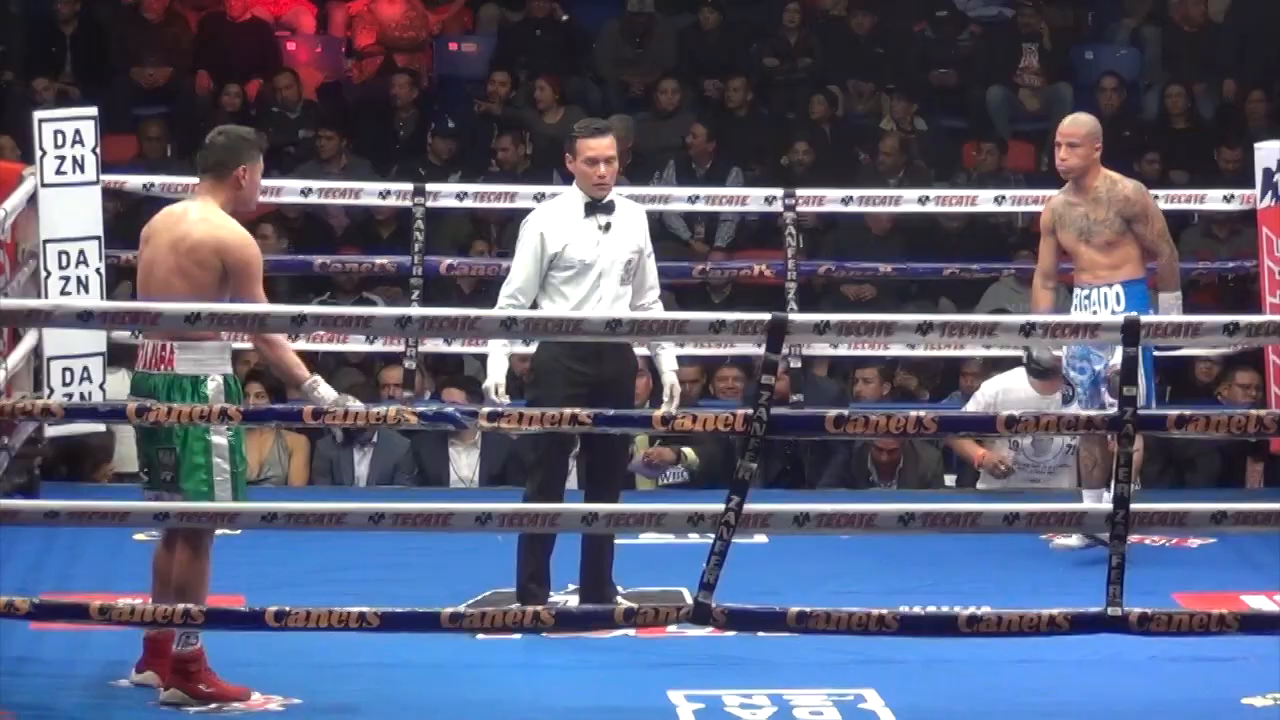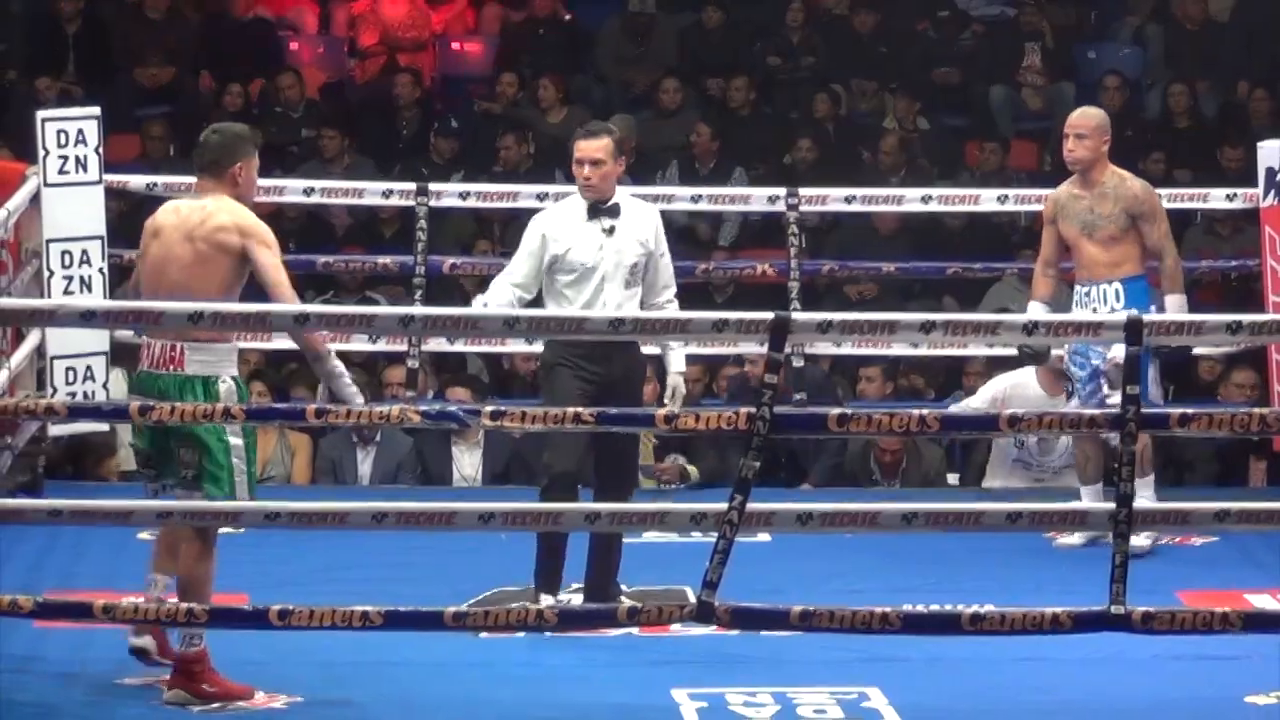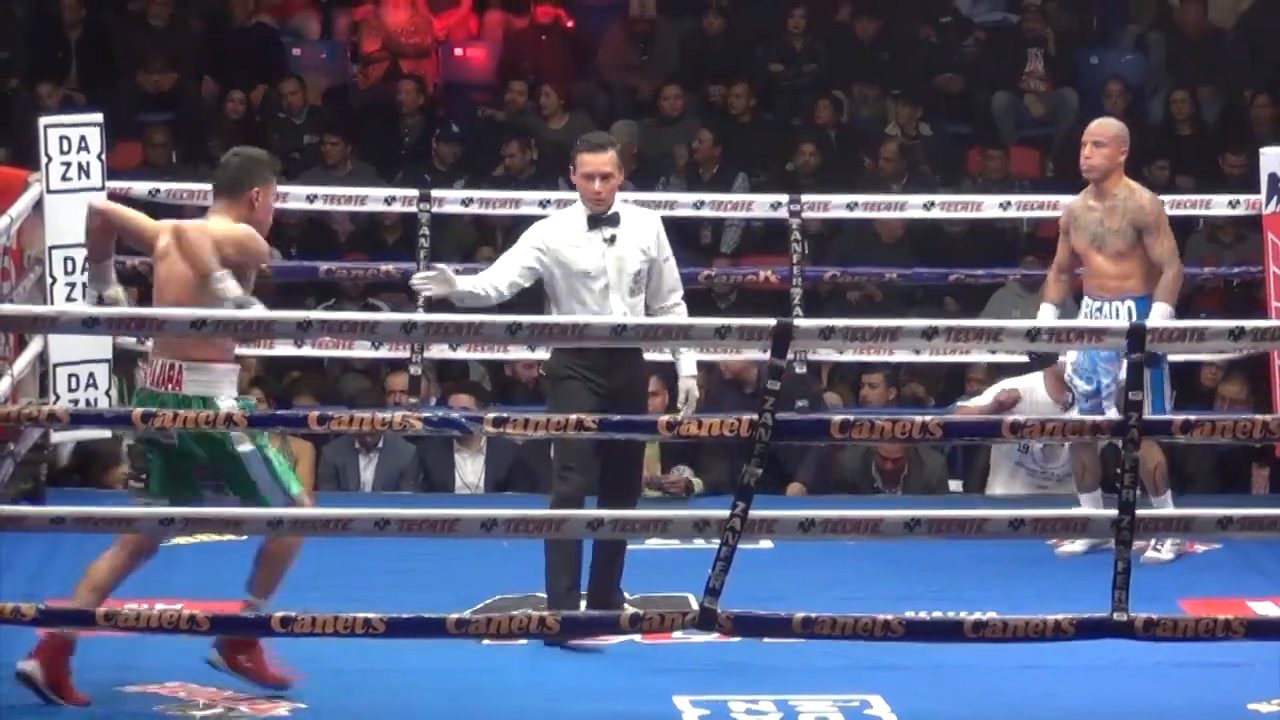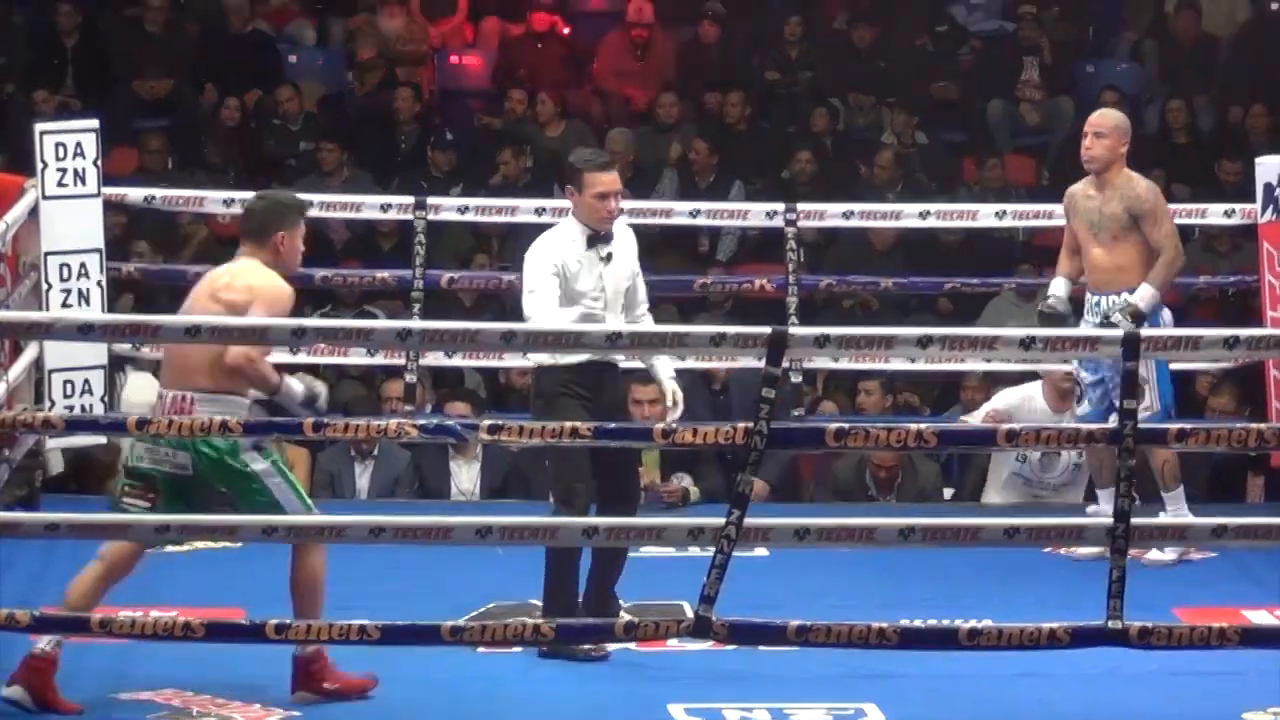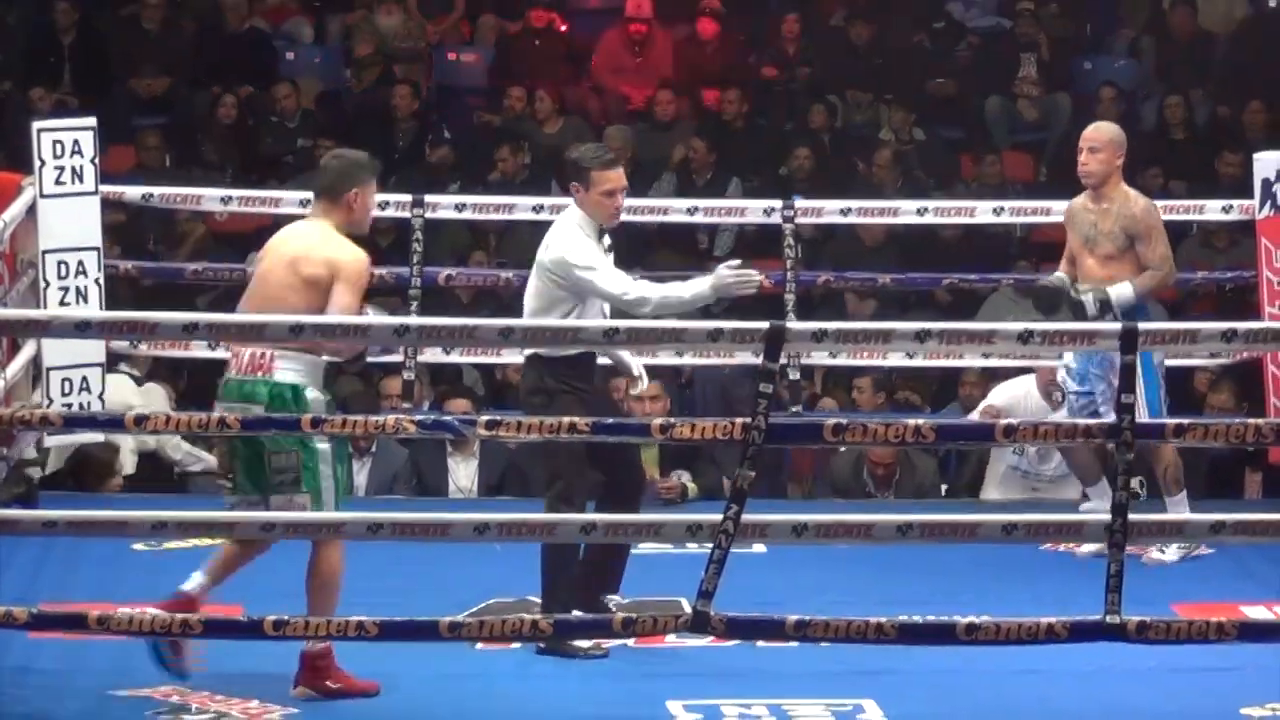
dt=0.2s
person 1, frame 1
left shoulder: (158, 222)
right shoulder: (231, 237)
right elbow: (267, 338)
right wrist: (320, 393)
left hip: (149, 374)
right hip: (196, 381)
left knee: (177, 520)
right knee: (196, 525)
left ankle: (156, 653)
right ankle: (185, 668)
person 1, frame 2
left shoulder: (158, 222)
right shoulder: (242, 224)
left elbow: (137, 292)
right elbow: (287, 306)
right wrist: (337, 374)
left hip: (154, 371)
right hip: (209, 378)
left knee: (185, 504)
right knee: (213, 516)
left ankle: (149, 621)
right ankle: (191, 668)
person 1, frame 3
left shoulder: (174, 240)
right shoulder: (242, 241)
left elbow: (101, 212)
right elbow: (188, 232)
left wrist: (105, 278)
right wrist: (230, 292)
left hip: (156, 398)
right hip: (207, 408)
left knee: (140, 539)
right knee: (292, 515)
left ankle: (50, 654)
right ankle: (238, 640)
person 1, frame 4
left shoulder: (214, 278)
right shoulder: (274, 289)
right elbow: (238, 359)
right wrist: (289, 388)
left hip: (159, 421)
right hip: (214, 431)
left knee: (117, 557)
right ankle: (311, 671)
person 1, frame 5
left shoulder: (281, 240)
right shoulder: (348, 258)
left elbow: (246, 320)
right elbow: (332, 341)
left hip: (238, 385)
right hip: (290, 394)
right knee: (327, 531)
left ankle: (184, 601)
right ankle: (317, 667)
person 2, frame 1
left shoulder: (635, 219)
right shoulder: (545, 221)
left elbow: (647, 300)
right elbow: (516, 296)
left wrist: (667, 363)
right wrist: (498, 363)
left hip: (615, 357)
right hip: (560, 356)
left knee: (607, 481)
right knee: (547, 477)
left ankle: (597, 592)
right ankle: (532, 595)
person 2, frame 2
left shoulder: (646, 220)
right shoulder: (552, 224)
left elbow: (662, 300)
right elbow: (514, 285)
left wrist: (676, 362)
right wrist: (484, 307)
left hip: (625, 358)
right hip: (569, 356)
left knee: (618, 481)
right knee: (563, 470)
left ankle: (603, 590)
right ankle: (547, 589)
person 2, frame 3
left shoulder: (648, 227)
right shoulder: (547, 234)
left elbow: (669, 305)
right elbow: (495, 283)
left wrist: (686, 368)
right wrist: (451, 285)
left hip: (624, 368)
right hip: (574, 368)
left knee: (621, 490)
right knee: (572, 485)
left ankle: (604, 600)
right ankle: (561, 608)
person 2, frame 4
left shoulder: (623, 238)
right shoulder: (549, 251)
left elbow: (636, 313)
right elbow: (544, 325)
left wrist: (665, 373)
right wrist: (581, 316)
left hip: (608, 379)
right hip: (563, 384)
left knee: (622, 498)
right knee: (574, 501)
left ankle: (599, 606)
person 2, frame 5
left shoulder: (594, 231)
right shoulder: (569, 245)
right elbow: (635, 295)
left wrist: (621, 353)
right wrist: (711, 286)
left hip: (585, 371)
right hip: (554, 379)
left knee: (626, 483)
right knee: (569, 496)
left ankle: (591, 598)
person 3, frame 1
left shoulder: (1127, 194)
right shoulder: (1055, 209)
left elbow: (1164, 254)
right elbow: (1045, 277)
left wrist: (1170, 313)
left hip: (1125, 303)
right hip: (1082, 309)
person 3, frame 2
left shoulder: (1133, 192)
right shoulder: (1059, 199)
left elbow: (1166, 255)
right elbow: (1047, 265)
left wrist: (1173, 315)
right wrist: (1035, 319)
left hip: (1127, 302)
right hip: (1083, 305)
person 3, frame 3
left shoulder: (1143, 205)
right shoulder: (1073, 209)
left elbow: (1171, 268)
right elbow: (1060, 272)
left wrist: (1159, 327)
right wrist: (1045, 324)
left hip: (1135, 319)
right hip: (1090, 318)
left ankle: (1167, 530)
person 3, frame 4
left shoulder: (1142, 194)
right shoulder: (1075, 196)
left elbow: (1172, 254)
left wrist: (1136, 304)
right wrist: (1057, 292)
left hip: (1135, 317)
right hip: (1094, 313)
left knee: (1148, 426)
right knee: (1095, 424)
left ankle: (1179, 522)
right ankle: (1109, 521)
person 3, frame 5
left shoulder: (1137, 211)
right shoulder: (1075, 209)
left elbow: (1164, 272)
left wrist: (1109, 297)
right wrist: (1057, 284)
left hip: (1126, 326)
right hip: (1086, 326)
right ankle: (1105, 512)
